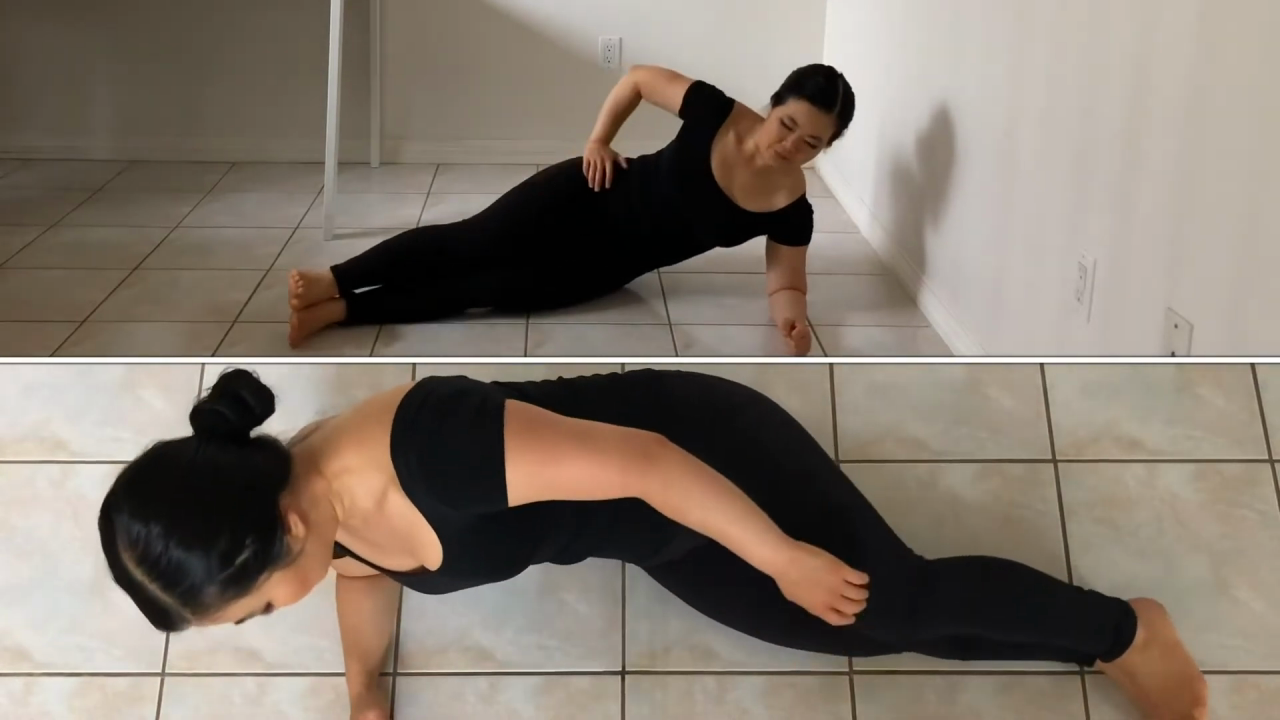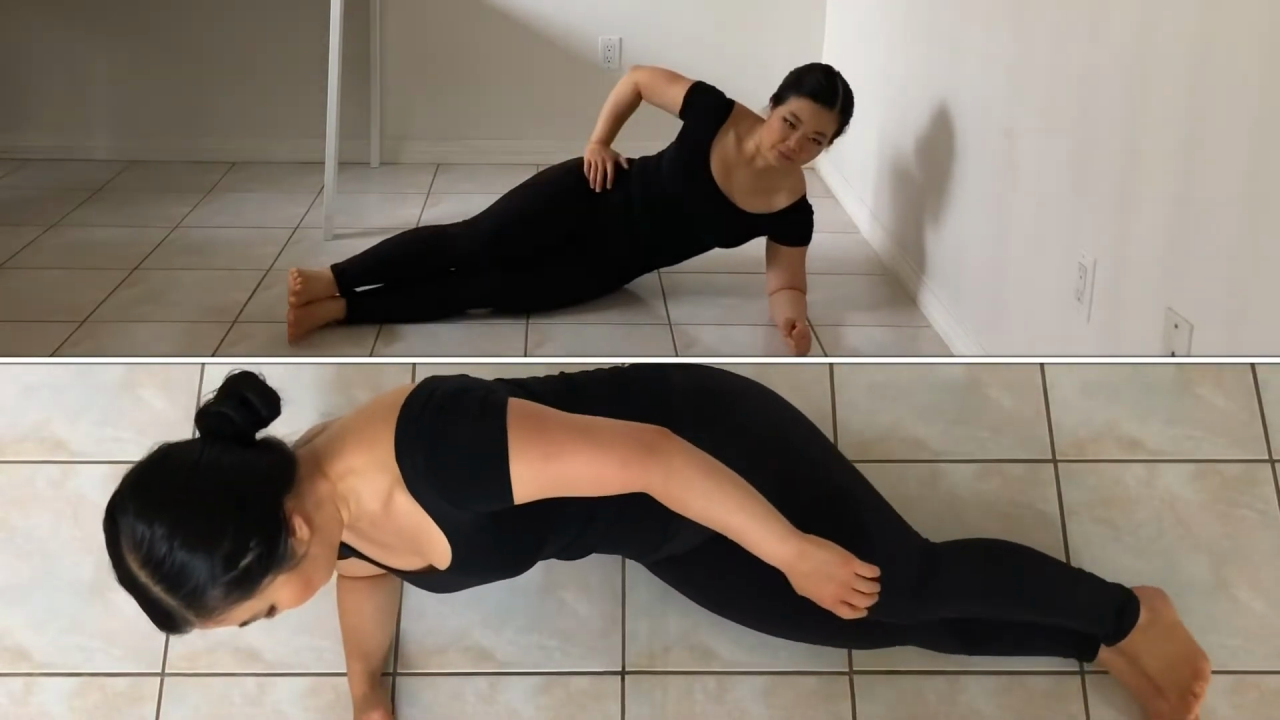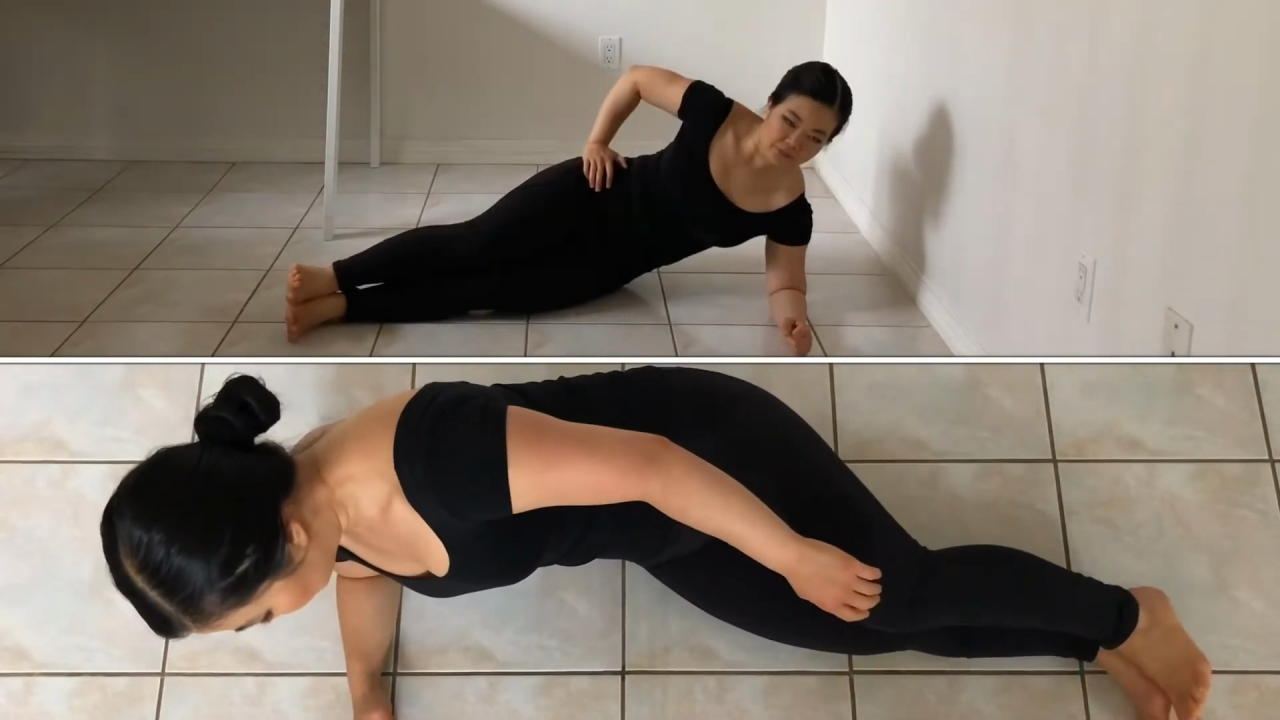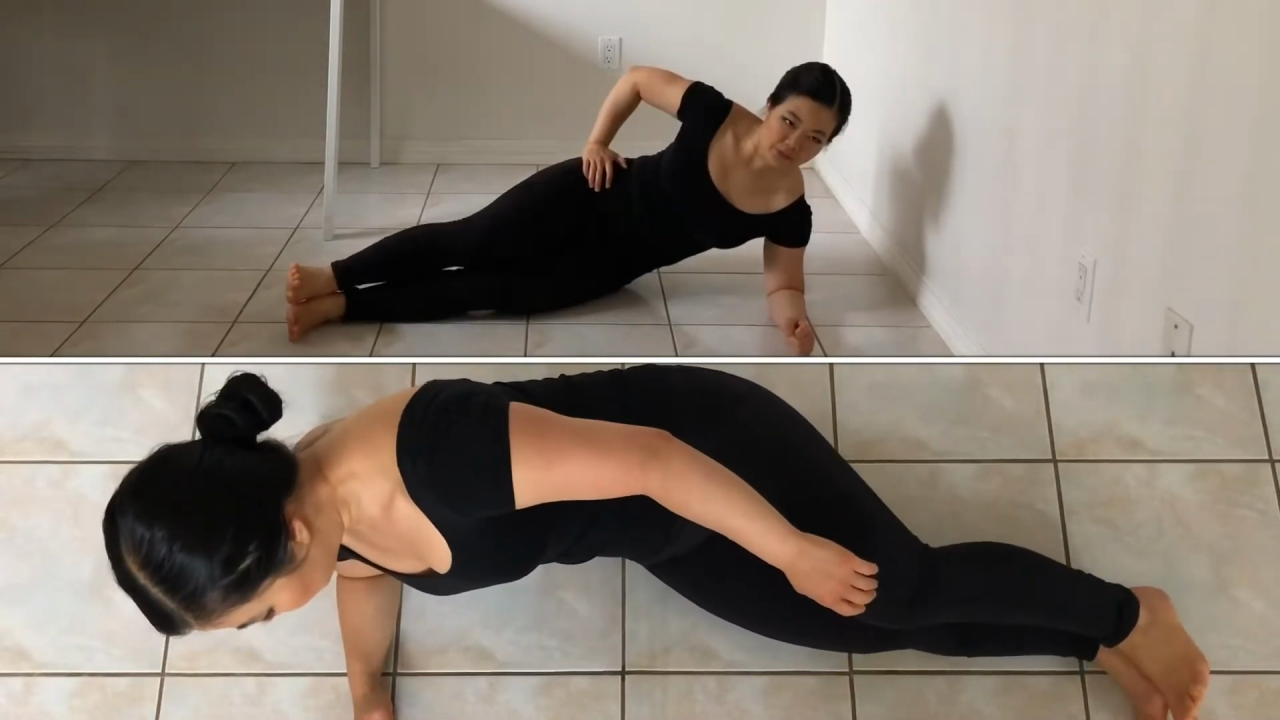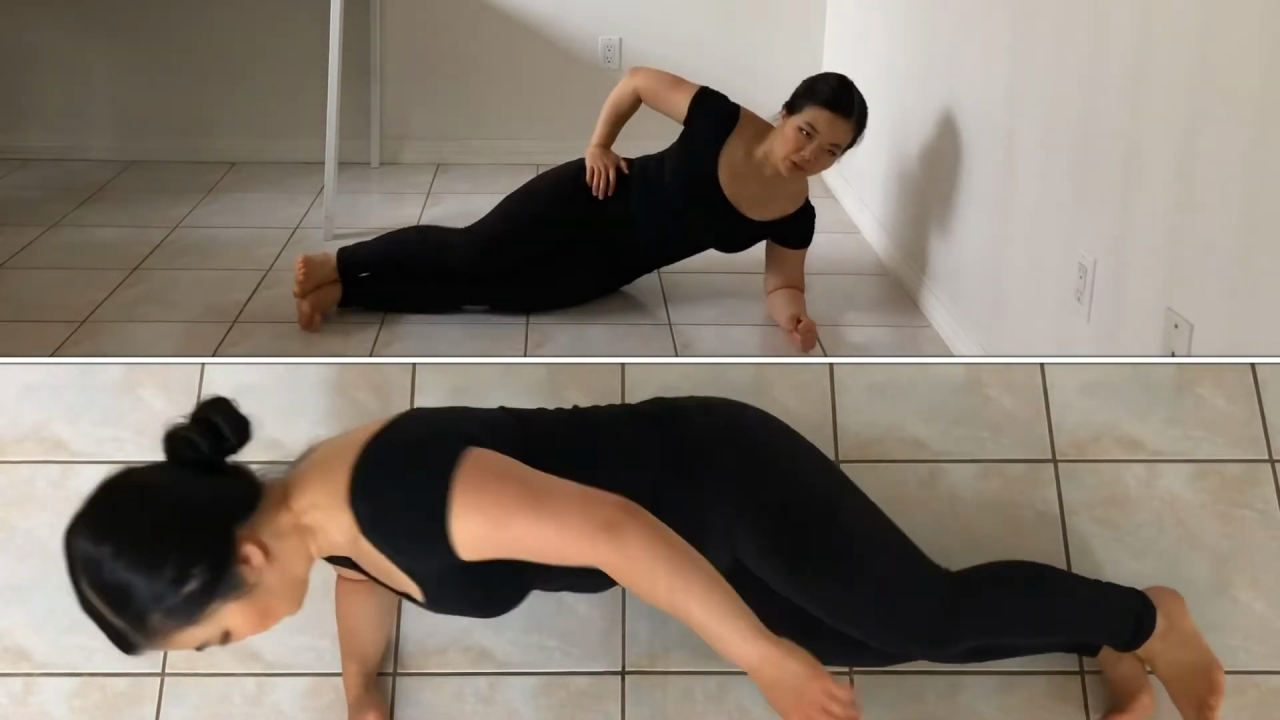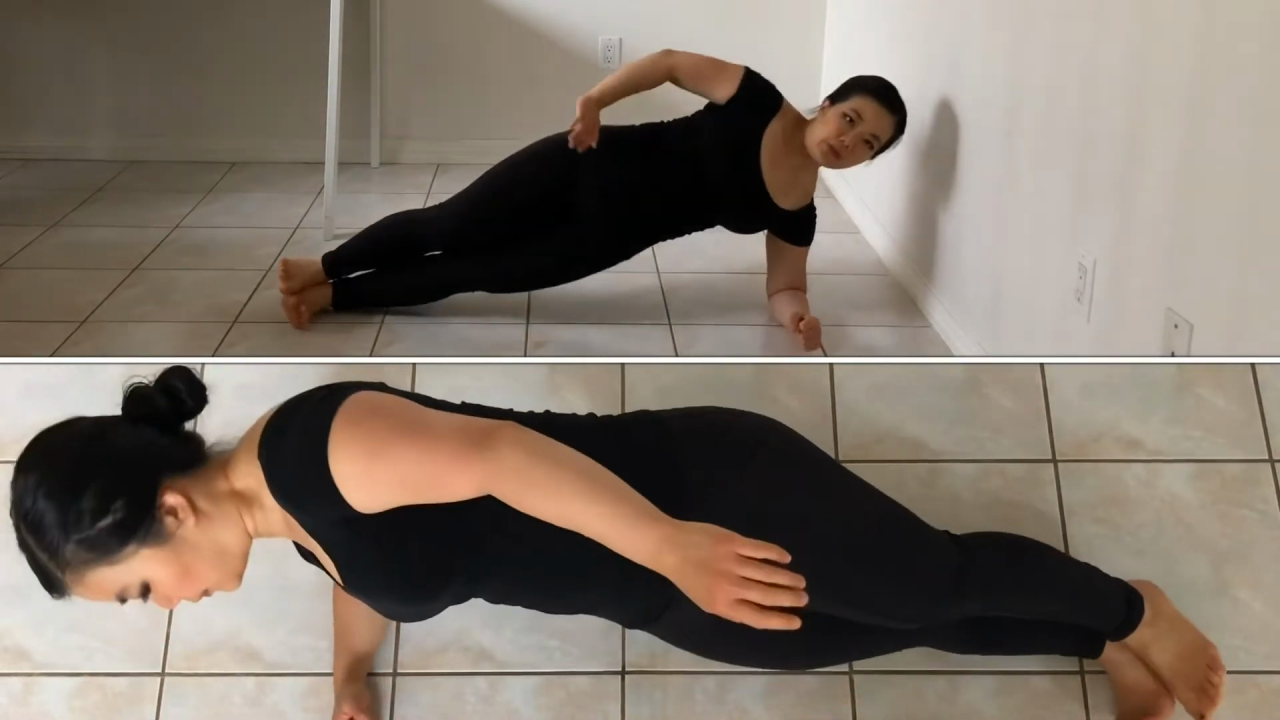
dt=0.5s
person 1, frame 1
left shoulder: (423, 447)
right shoulder: (318, 512)
left elbow: (644, 460)
left wrist: (783, 556)
left hip: (699, 448)
right hip: (658, 544)
left knee: (895, 601)
left ankle: (1123, 630)
person 1, frame 2
left shoulder: (428, 450)
right shoulder: (313, 509)
left elbow: (652, 454)
left wrist: (794, 552)
left hip: (703, 443)
right hip: (659, 537)
left knee: (909, 582)
right knee: (873, 624)
left ankle: (1127, 614)
person 1, frame 3
left shoulder: (426, 459)
right shoulder: (313, 508)
left elbow: (649, 465)
left wrist: (796, 556)
left hip: (704, 448)
right hip: (661, 543)
left knee: (903, 592)
right knee: (868, 629)
left ankle: (1126, 617)
person 1, frame 4
left shoulder: (431, 453)
right shoulder: (306, 503)
left elbow: (652, 457)
right elbow: (368, 571)
left wrist: (793, 550)
left hip: (703, 443)
right hip: (662, 540)
left knee: (905, 586)
right knee: (867, 626)
left ankle: (1126, 615)
person 1, frame 5
left shoulder: (392, 481)
right shoulder: (315, 519)
left elbow: (613, 530)
left hip: (716, 474)
right hip: (682, 546)
left knee: (923, 612)
left ankle: (1145, 617)
person 1, frame 6
left shoulder: (306, 445)
right shoulder: (288, 507)
left elbow: (496, 454)
left wrist: (668, 547)
left hip: (703, 493)
left knee: (934, 582)
left ankle: (1134, 611)
person 2, frame 1
left shoulder: (790, 208)
right shoulder: (714, 111)
left elbow: (785, 281)
right elbow: (637, 79)
left wrist: (793, 321)
right wrist: (597, 141)
left hip: (613, 262)
right hip: (593, 195)
left knee: (489, 287)
right knee: (472, 242)
left ankle: (340, 310)
right ankle: (331, 280)
person 2, frame 2
left shoulder: (790, 209)
right shoulder: (716, 113)
left elbow: (785, 283)
right elbow: (637, 79)
left wrist: (793, 320)
right wrist: (598, 143)
left hip: (612, 263)
right hip: (594, 197)
left knee: (487, 289)
right knee: (472, 244)
left ankle: (339, 309)
right ankle: (332, 280)
person 2, frame 3
left shoulder: (790, 209)
right shoulder: (714, 111)
left elbow: (784, 283)
right elbow: (636, 79)
left wrist: (794, 320)
right wrist: (596, 142)
left hip: (614, 262)
right hip: (595, 195)
left knee: (491, 291)
right knee: (475, 245)
left ankle: (341, 307)
right ankle: (333, 277)
person 2, frame 4
left shoulder: (789, 209)
right shoulder: (713, 113)
left elbow: (783, 284)
right elbow: (637, 79)
left wrist: (795, 320)
right wrist: (597, 142)
left hip: (615, 260)
right hip: (594, 196)
left knee: (488, 291)
right knee: (472, 242)
left ankle: (340, 306)
right ankle: (333, 276)
person 2, frame 5
left shoulder: (795, 217)
right shoulder: (720, 118)
left elbow: (782, 284)
right elbow: (637, 80)
left wrist: (795, 317)
right wrist: (599, 145)
left hip: (617, 262)
right hip: (595, 196)
left knee: (491, 289)
right knee: (472, 252)
left ankle: (342, 293)
right ankle: (336, 262)
person 2, frame 6
left shoulder: (797, 209)
right shoulder: (759, 102)
left elbow: (783, 286)
right elbow: (671, 62)
left wrist: (798, 315)
right wrist: (592, 102)
left hip: (610, 232)
right hip: (591, 167)
left knee: (479, 272)
right knee: (449, 228)
left ankle: (332, 296)
right ankle: (323, 268)
